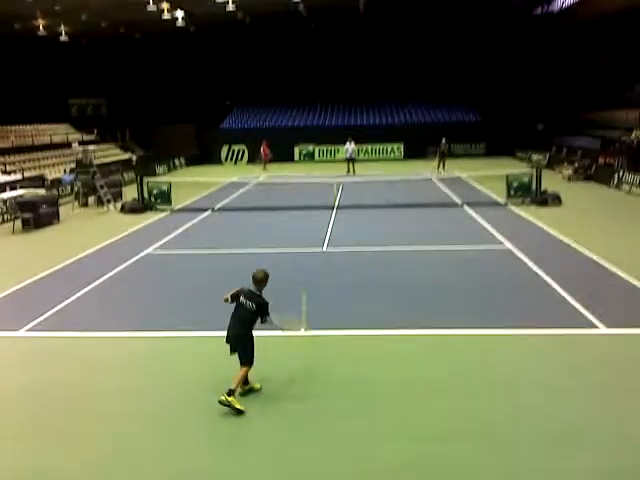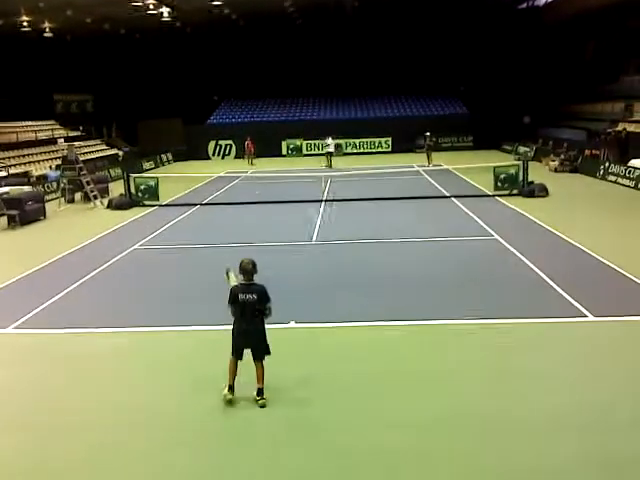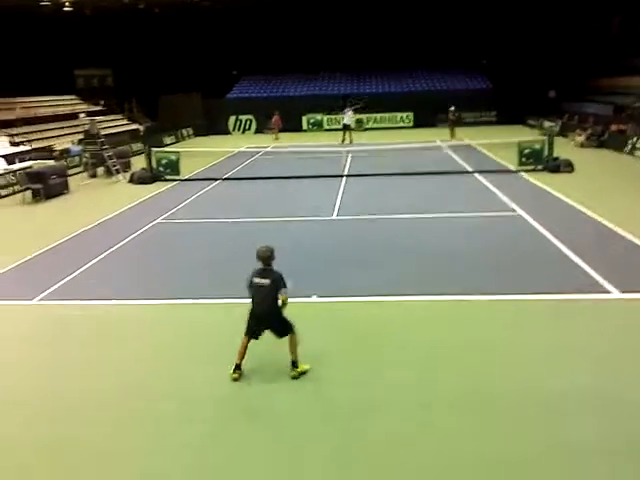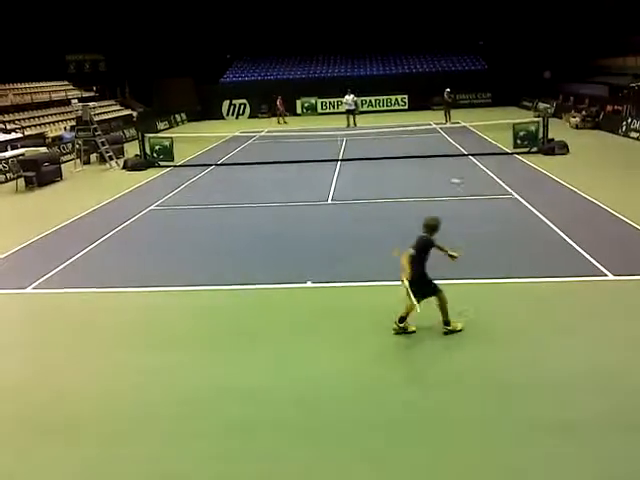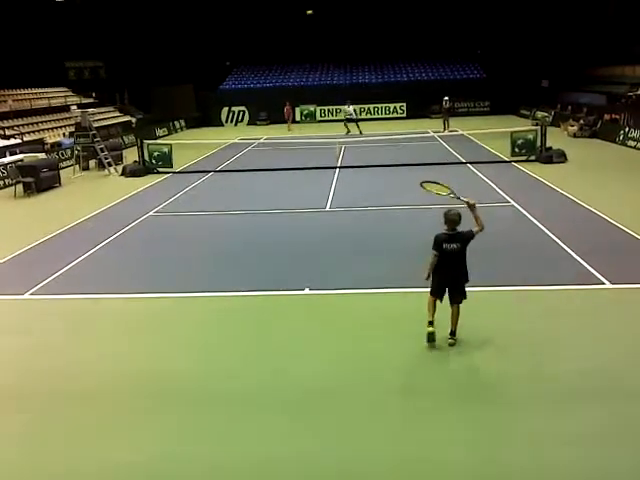
dt=1s
person 1, frame 1
left shoulder: (242, 292)
right shoulder: (263, 303)
left elbow: (226, 299)
right elbow: (264, 321)
right wrist: (270, 320)
left hip: (232, 331)
right hip: (244, 334)
left knee: (244, 357)
right knee: (246, 365)
left ankle: (245, 384)
right ankle: (228, 395)
person 1, frame 2
left shoulder: (235, 290)
right shoulder: (261, 290)
left elbow: (233, 312)
right elbow: (268, 312)
left hip: (239, 330)
right hip: (257, 330)
left knee: (234, 358)
right knee: (259, 361)
left ankle: (230, 390)
right ankle: (260, 395)
person 1, frame 3
left shoulder: (254, 274)
right shoulder: (277, 276)
right elbow: (283, 301)
right wrist: (280, 305)
left hip: (255, 313)
right hip: (272, 314)
left knee: (247, 338)
right knee: (292, 332)
left ankle: (237, 369)
right ankle: (295, 368)
person 1, frame 4
left shoulder: (427, 239)
right shoulder: (421, 243)
left elbow: (434, 244)
right elbow: (405, 257)
left wrist: (448, 252)
right wrist: (407, 271)
left hip: (413, 276)
right hip: (417, 277)
left knee: (417, 298)
right knee: (441, 296)
left ankle: (400, 324)
right ankle: (447, 325)
person 1, frame 5
left shoulder: (439, 238)
right shoulder: (464, 236)
left elbow: (434, 259)
right elbow: (481, 227)
left wrist: (429, 272)
right wrist: (473, 210)
left hip: (440, 274)
right hip: (458, 275)
left knee: (433, 297)
right knee: (455, 304)
left ankle: (431, 325)
right ankle: (452, 335)
